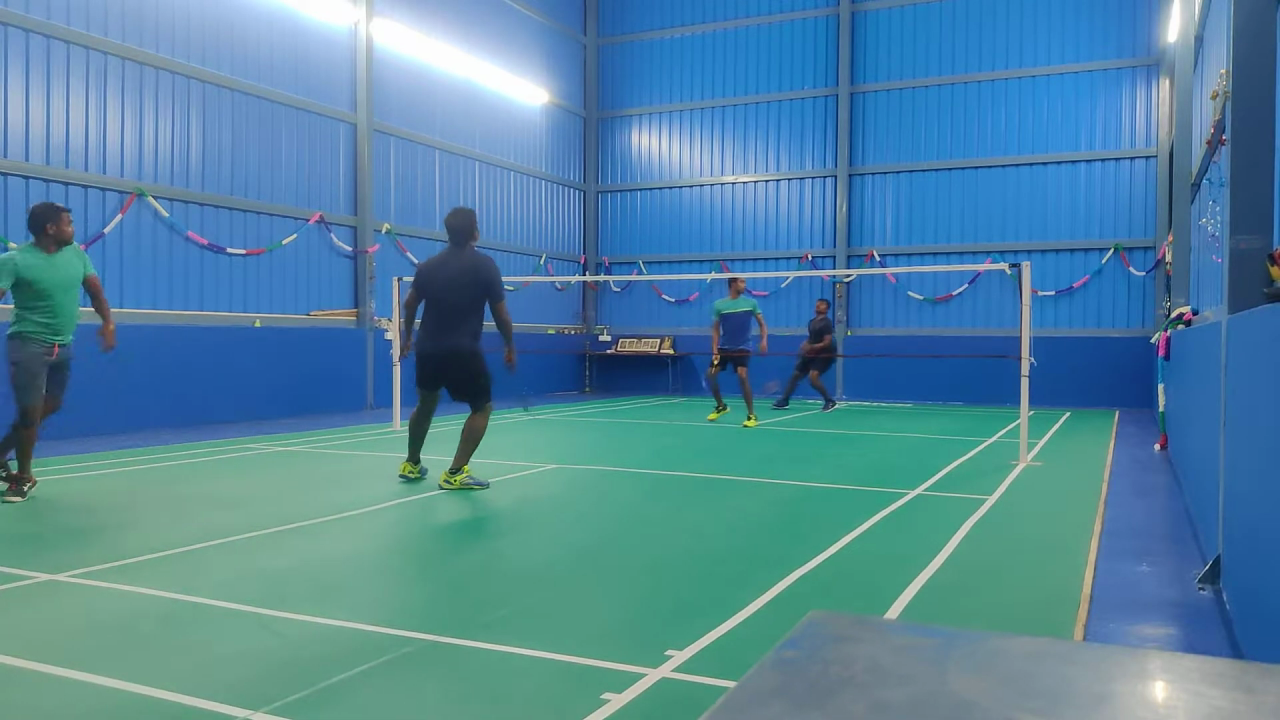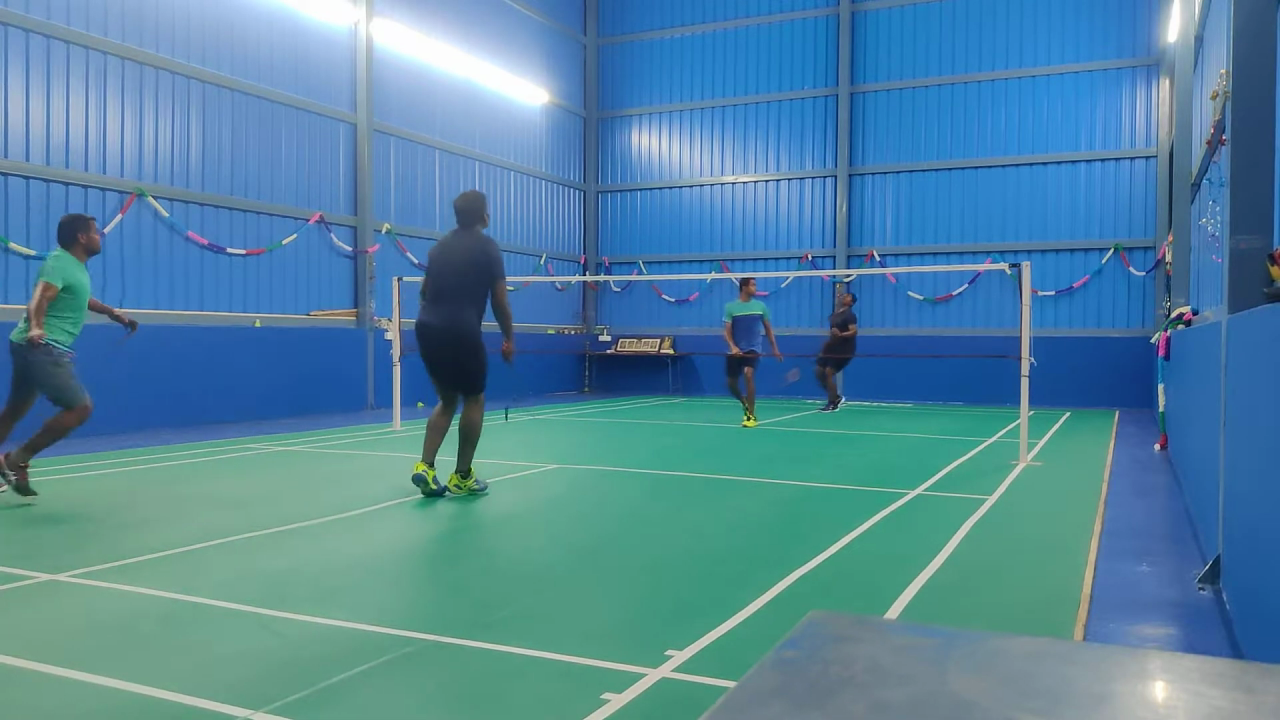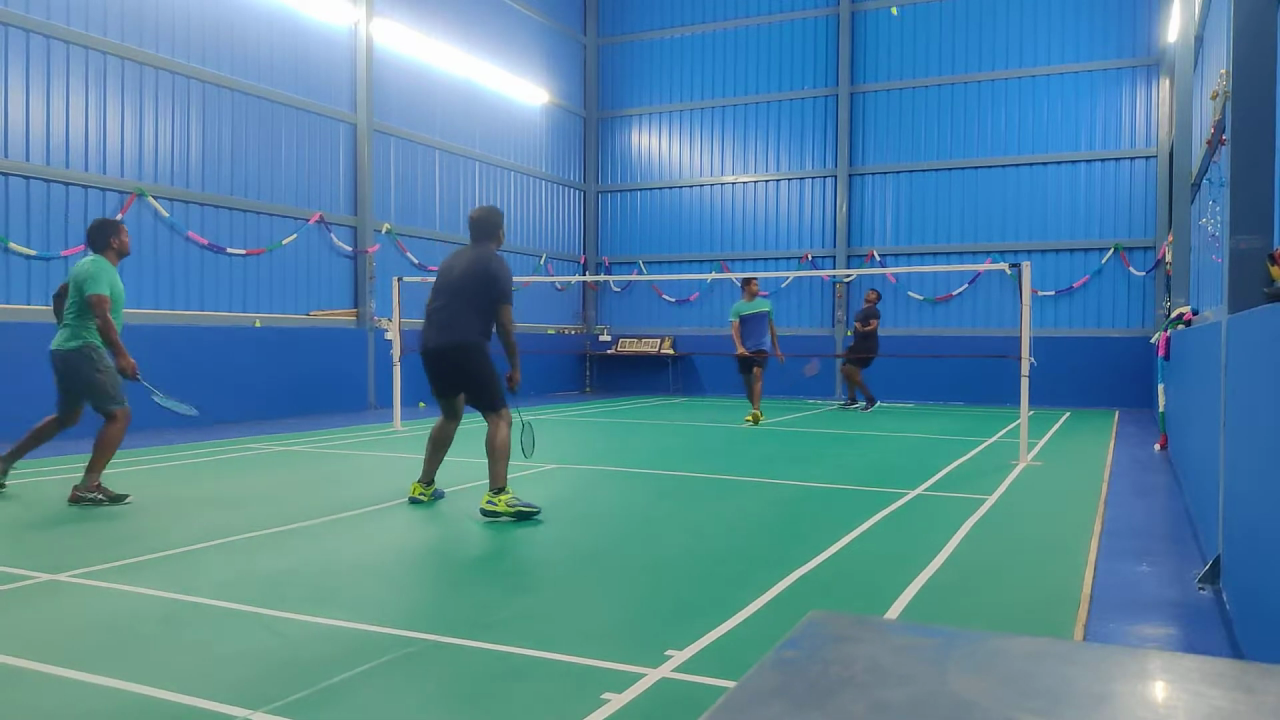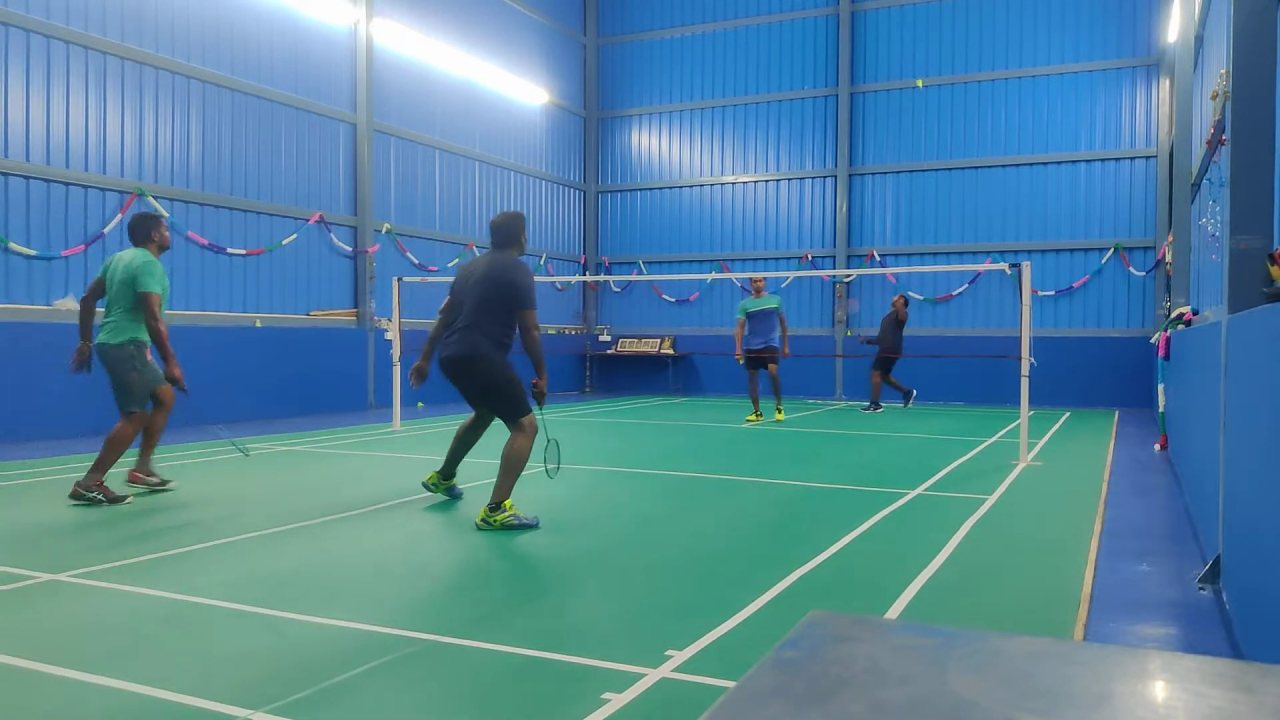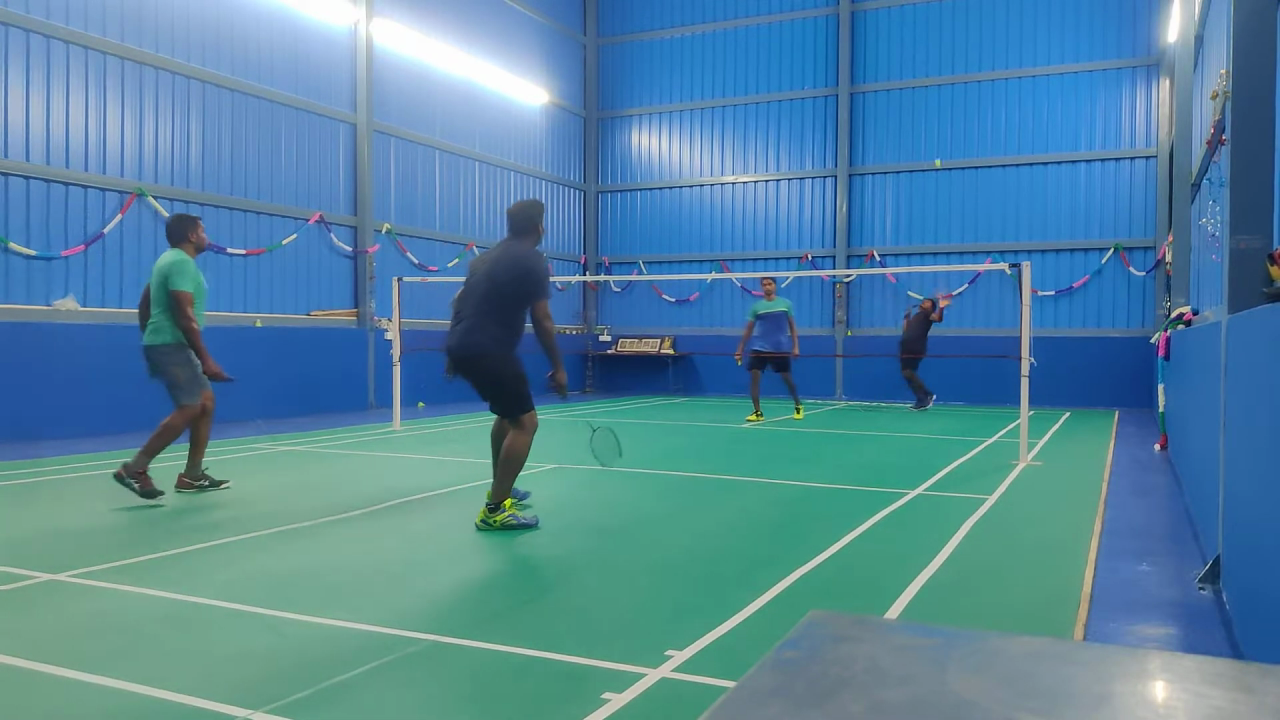
dt=0.2s
person 1, frame 1
left shoulder: (428, 265)
right shoulder: (486, 266)
left elbow: (410, 304)
right elbow: (501, 314)
left wrist: (407, 337)
right wrist: (510, 347)
left hip: (427, 350)
right hip: (463, 352)
left knee: (425, 406)
right knee: (481, 409)
left ankle: (411, 465)
right ankle: (455, 473)
person 1, frame 2
left shoulder: (439, 247)
right shoulder: (487, 246)
right elbow: (499, 299)
right wrist: (509, 338)
left hip: (428, 329)
right hip: (461, 332)
left knee: (447, 401)
right knee: (474, 402)
left ankle: (426, 467)
right ankle: (462, 477)
person 1, frame 3
left shoulder: (451, 260)
right shoulder: (495, 264)
left elbow: (431, 307)
right elbow: (504, 322)
right wrist: (514, 366)
left hip: (432, 347)
right hip: (464, 348)
left knee: (451, 414)
right knee: (499, 418)
left ankle: (424, 485)
right ankle: (498, 496)
person 1, frame 4
left shoulder: (470, 267)
right shoulder: (518, 271)
left elbow: (444, 315)
right elbow: (529, 330)
left wrist: (425, 358)
right wrist: (541, 375)
left hip: (452, 356)
right hip: (480, 358)
left knee: (484, 414)
right knee: (525, 426)
left ankle: (442, 478)
right ankle: (496, 510)
person 1, frame 5
left shoulder: (487, 256)
right shoulder: (532, 260)
left elbow: (459, 303)
right elbow: (542, 321)
left wrist: (455, 351)
right wrist: (558, 367)
left hip: (461, 347)
right hip: (488, 351)
left knee: (508, 413)
right knee: (524, 423)
left ankle: (500, 489)
right ankle: (495, 510)
person 2, frame 1
left shoulder: (76, 255)
left elbow: (96, 291)
left wrist: (108, 322)
left hip: (61, 346)
right hip: (29, 345)
left knee: (48, 407)
right knee: (30, 412)
person 2, frame 2
left shoulder: (77, 265)
right shoulder: (58, 263)
right elbow: (40, 298)
left wrist: (113, 313)
right wrist: (35, 328)
left hip: (46, 349)
right hip: (43, 348)
right knee: (81, 408)
person 2, frame 3
left shoulder: (92, 265)
right shoulder: (98, 268)
left elbow: (58, 297)
right elbow: (101, 315)
left wrist: (65, 326)
right wrist: (122, 354)
left hip: (66, 351)
right hip: (83, 353)
left knee: (66, 417)
right knee: (119, 415)
right ankle: (87, 486)
person 2, frame 4
left shoulder: (119, 259)
right shoulder: (148, 264)
left elbow: (88, 299)
right elbow: (153, 318)
left wrist: (85, 342)
right wrist: (170, 362)
left hip: (114, 344)
right hip: (127, 346)
left knee: (166, 398)
right knee: (135, 416)
left ankle: (142, 469)
right ankle: (90, 485)
person 2, frame 5
left shoulder: (167, 260)
right shoulder: (182, 263)
left elbow: (144, 307)
right elbow: (185, 316)
left wrist: (149, 345)
right wrist: (206, 359)
left hip: (167, 346)
right hip: (171, 346)
left knee: (206, 404)
right knee: (188, 409)
left ankle: (193, 475)
right ankle: (135, 468)
